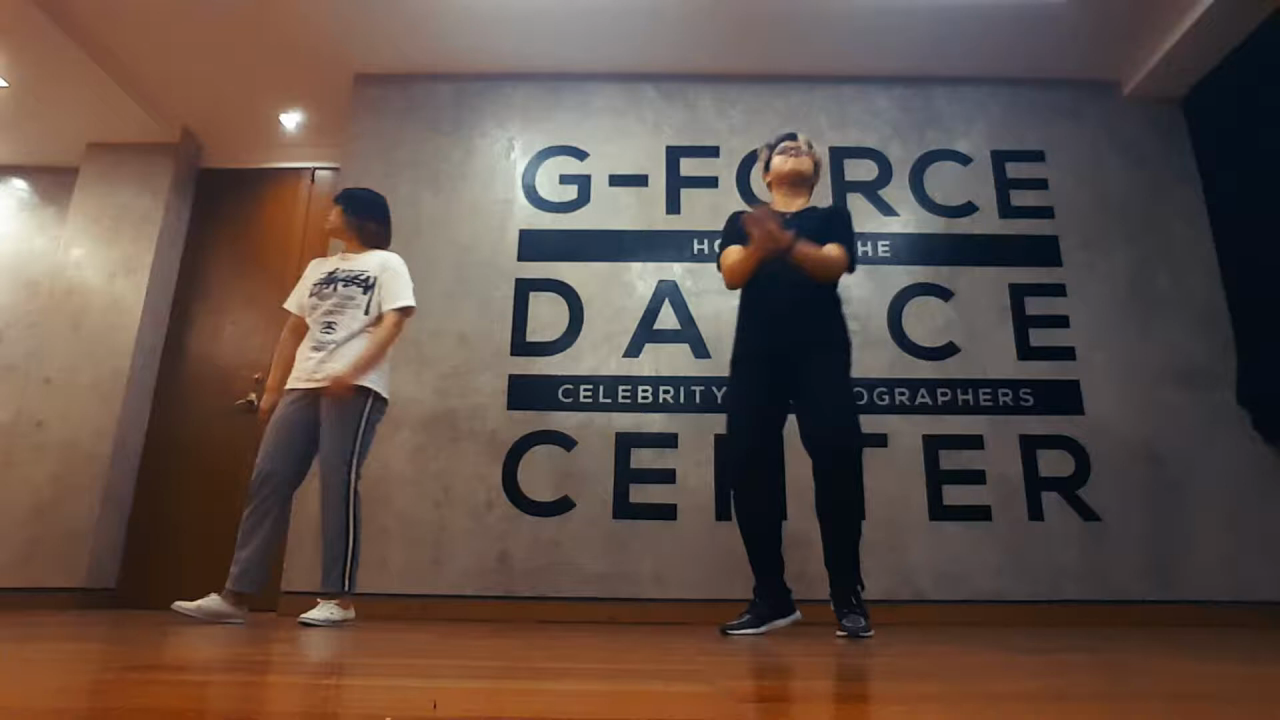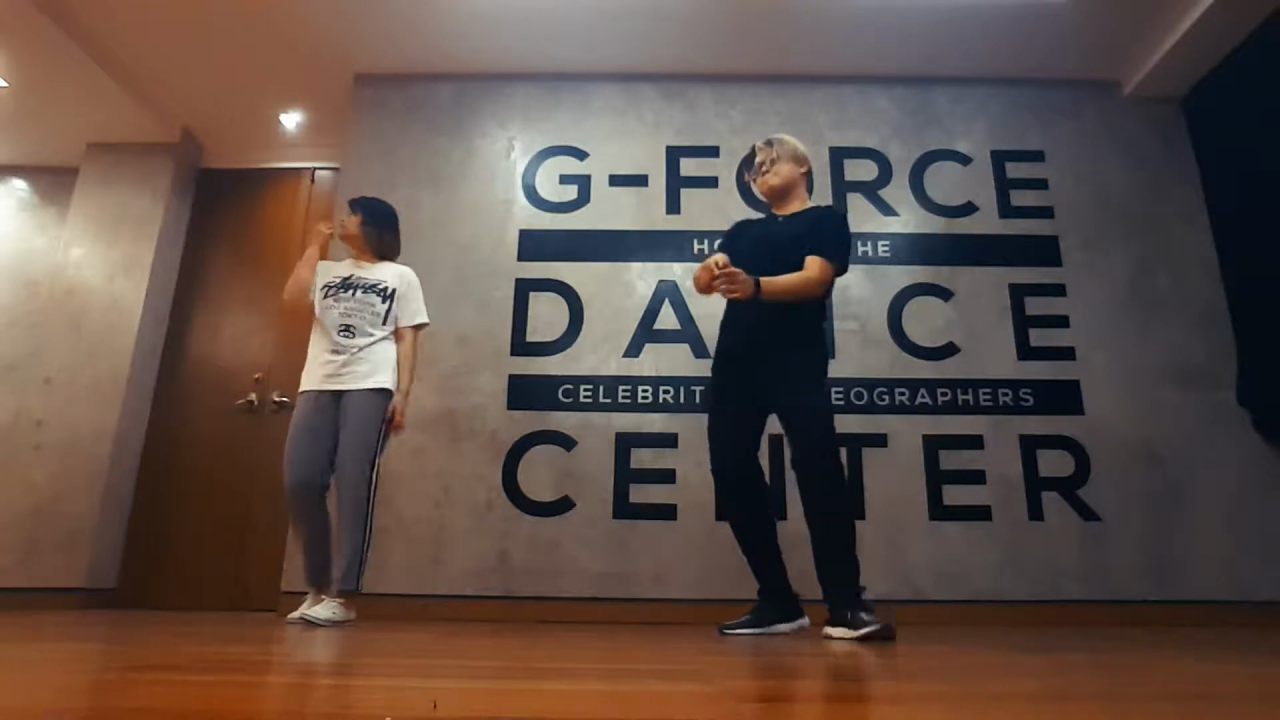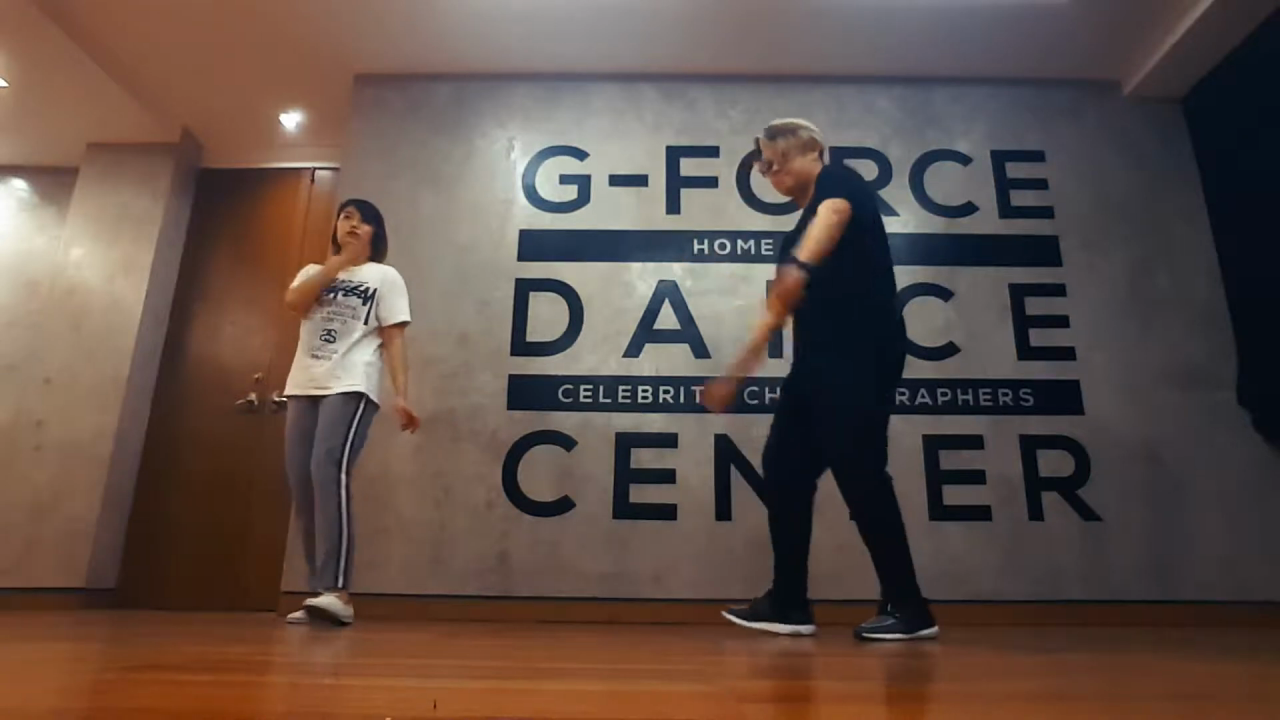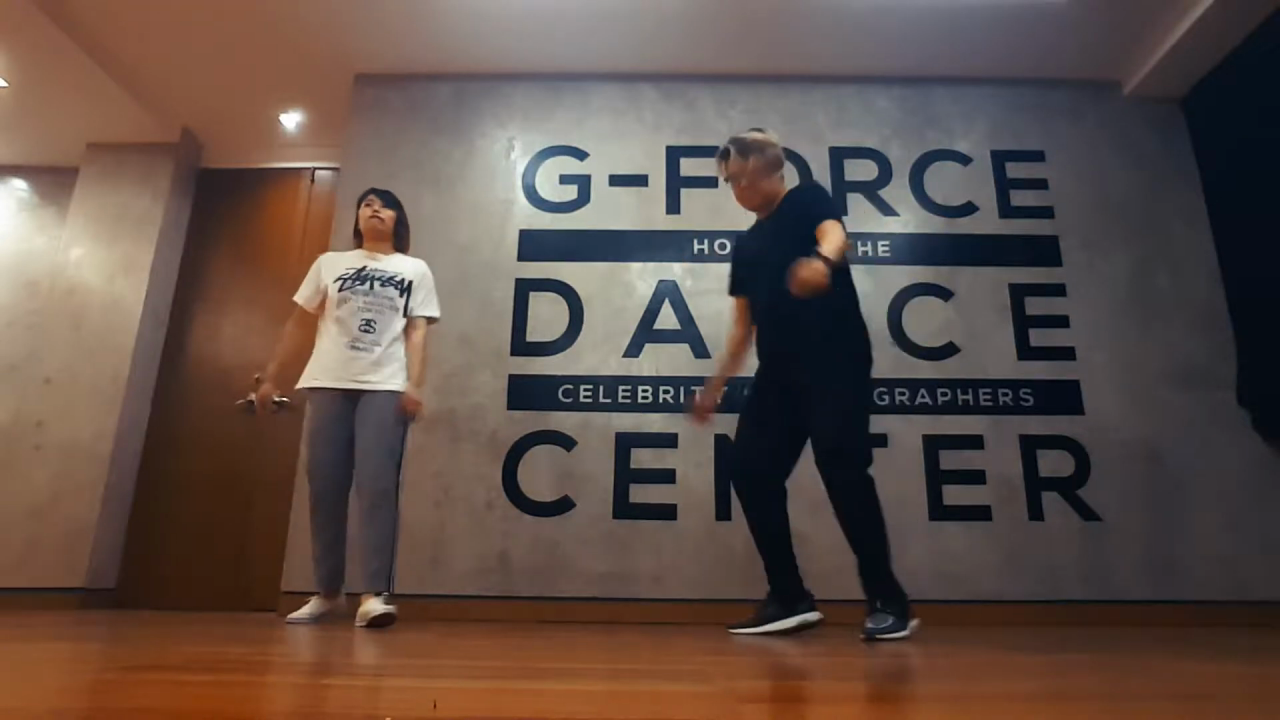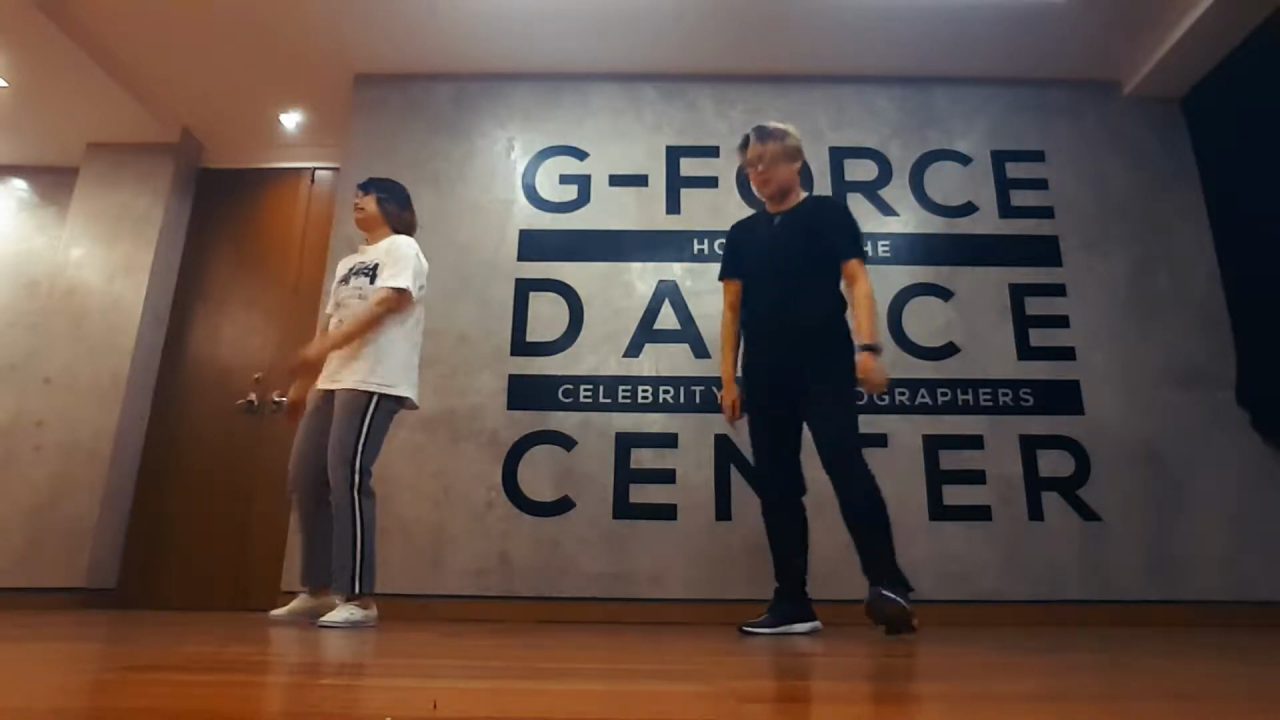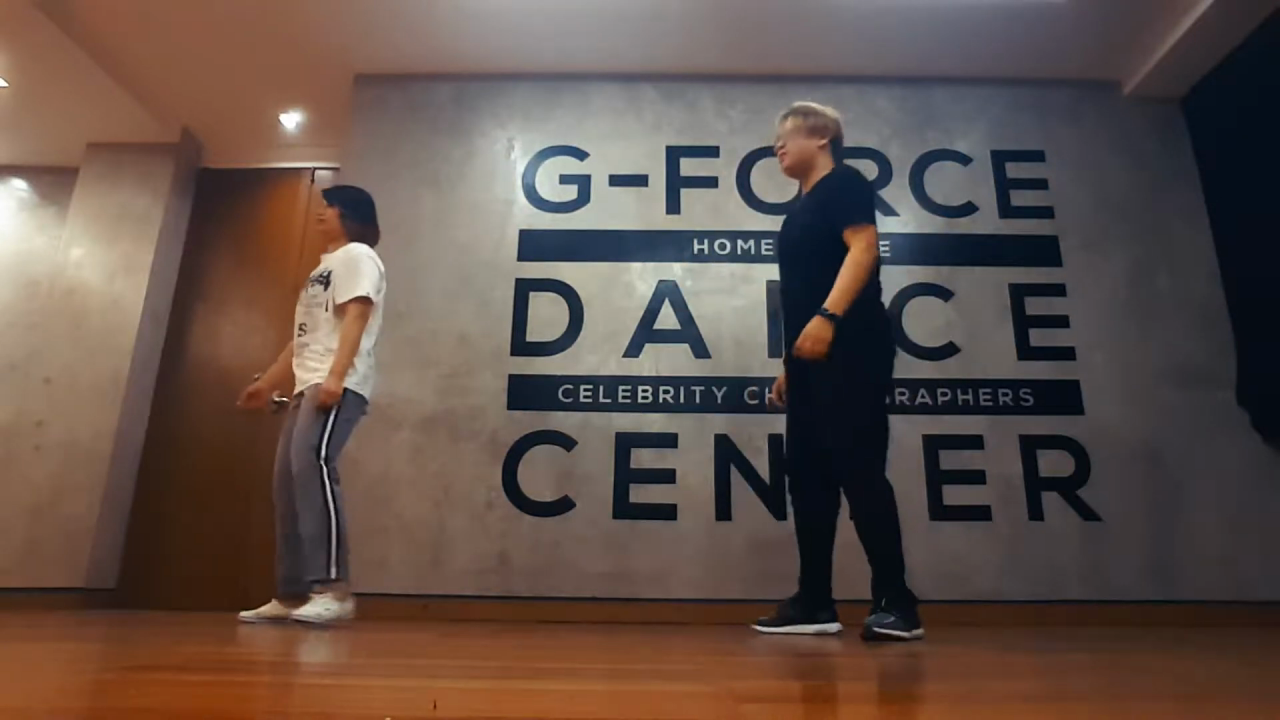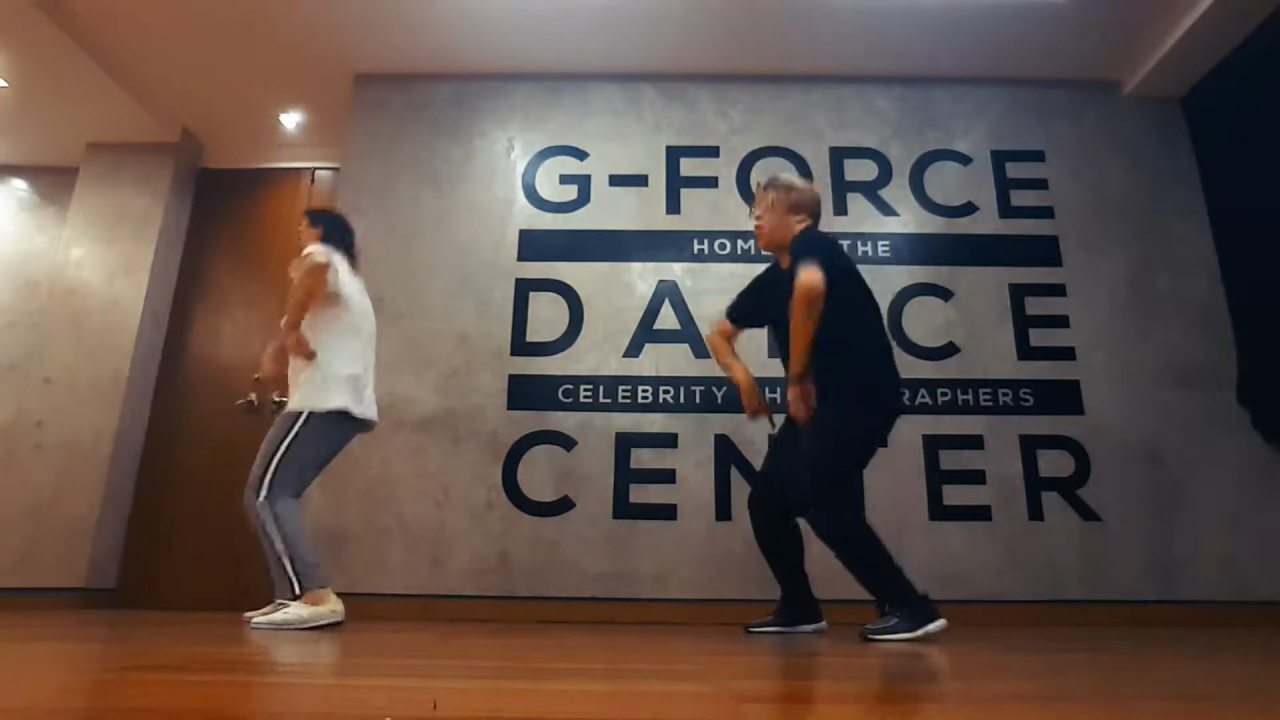
dt=0.7s
person 1, frame 1
left shoulder: (833, 217)
right shoulder: (742, 220)
left elbow: (834, 266)
right elbow: (731, 272)
left wrist: (787, 242)
right wrist: (759, 246)
left hip: (820, 348)
right hip: (756, 350)
left knee: (836, 452)
right knee: (749, 463)
left ankle: (846, 593)
right ankle: (771, 596)
person 1, frame 2
left shoulder: (826, 220)
right shoulder: (744, 230)
left elbow: (815, 279)
right elbow: (704, 279)
left wrist: (756, 287)
right wrist: (709, 274)
left hip: (796, 354)
right hip: (735, 359)
left knee: (816, 455)
right knee: (731, 470)
left ankle: (845, 602)
right ankle: (777, 599)
person 1, frame 3
left shoulder: (841, 180)
right shoulder: (800, 229)
left elbow: (832, 221)
right elbow: (778, 310)
left wrist: (798, 266)
right wrist: (735, 372)
left hip: (860, 347)
right hip: (817, 358)
left knee: (855, 466)
right knee: (784, 470)
left ankle: (907, 605)
right ankle: (788, 602)
person 1, frame 4
left shoulder: (808, 200)
right shoulder: (746, 245)
left elbow: (834, 234)
right elbow: (744, 324)
left wrist: (822, 262)
right wrist: (717, 383)
left hip: (834, 354)
right hip: (778, 369)
left knee: (841, 466)
right knee: (751, 470)
left ankle: (887, 600)
right ankle: (789, 596)
person 1, frame 5
left shoulder: (827, 213)
right shoulder: (743, 233)
left elbow: (855, 281)
right elbow: (733, 307)
left wrist: (867, 347)
right wrist: (728, 377)
left hip: (825, 362)
right hip: (765, 372)
left knee: (842, 460)
right knee: (776, 483)
left ankle: (888, 584)
right ankle: (793, 603)
person 1, frame 6
left shoulder: (845, 183)
right shoulder: (797, 212)
left elbow: (862, 249)
left wrist: (828, 316)
right wrist: (789, 366)
left hip: (851, 350)
right hip: (810, 358)
left knee: (858, 470)
right knee: (807, 477)
left ankle: (895, 602)
right ankle: (815, 602)
person 1, frame 7
left shoulder: (813, 247)
right shoulder: (768, 283)
left elbow: (809, 289)
right elbow: (719, 334)
left wrist: (800, 375)
right wrist: (742, 375)
left hip: (862, 396)
right hip: (815, 402)
left knee: (804, 483)
right knee: (767, 500)
left ankle: (908, 603)
right ankle: (798, 607)
person 2, frame 1
left shoulder: (388, 265)
right shoulder: (317, 269)
left elbow: (391, 324)
right elbow: (293, 330)
left wrist: (352, 371)
right wrist: (272, 387)
left hip: (355, 386)
right hip: (303, 385)
left knee: (338, 483)
right knee: (268, 480)
left ankle: (337, 599)
right ankle: (232, 596)
person 2, frame 2
left shoulder: (401, 277)
right shoulder: (326, 271)
left elbow: (407, 341)
right elbow: (292, 299)
left wrist: (403, 393)
right wrist: (313, 246)
left hip: (371, 386)
right hip: (317, 385)
left knee: (354, 485)
right knee: (300, 483)
left ankle: (341, 595)
right ankle: (318, 588)
person 2, frame 3
left shoulder: (385, 277)
right shoulder: (313, 273)
left elbow: (393, 338)
right elbow: (293, 301)
left wrist: (401, 394)
right wrist: (338, 263)
left hip: (351, 387)
right hip: (303, 389)
left knee: (330, 477)
right knee: (303, 489)
left ankle: (334, 591)
right ankle: (323, 591)
person 2, frame 4
left shoulder: (415, 270)
right shoulder: (329, 264)
left elbow: (419, 329)
right elbow: (300, 321)
left wrist: (414, 385)
right wrist: (270, 376)
left hip: (385, 387)
right hip: (329, 383)
left knee: (378, 484)
right knee: (325, 486)
left ankle: (374, 595)
right ankle: (327, 591)
person 2, frame 5
left shoulder: (401, 247)
right shoulder: (347, 264)
left elbow: (384, 307)
left wrist: (322, 345)
right wrist: (303, 382)
left hip: (375, 381)
right hip: (334, 380)
left knee: (347, 478)
right knee: (305, 478)
left ankle: (360, 598)
right ankle: (319, 589)
person 2, frame 6
left shoulder: (357, 256)
right shoulder: (325, 266)
left elbow: (356, 318)
left wrist: (336, 376)
right wrist: (267, 382)
left hip: (339, 384)
right hip: (308, 384)
left knee: (312, 463)
right knee: (286, 482)
left ankle: (332, 587)
right ankle: (291, 595)
person 2, frame 7
left shoulder: (319, 259)
right shoulder: (341, 284)
left elbow: (316, 269)
left wrist: (289, 331)
right wrist: (281, 354)
left hip: (324, 401)
right hip: (341, 402)
left knee: (267, 496)
right knee: (273, 495)
left ankle: (315, 598)
right ankle: (293, 595)
